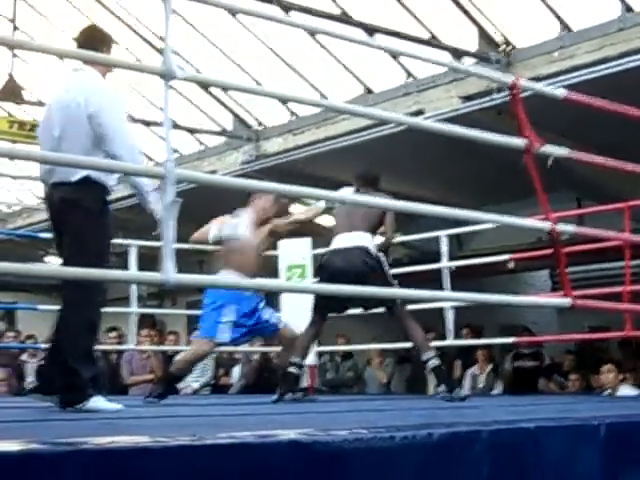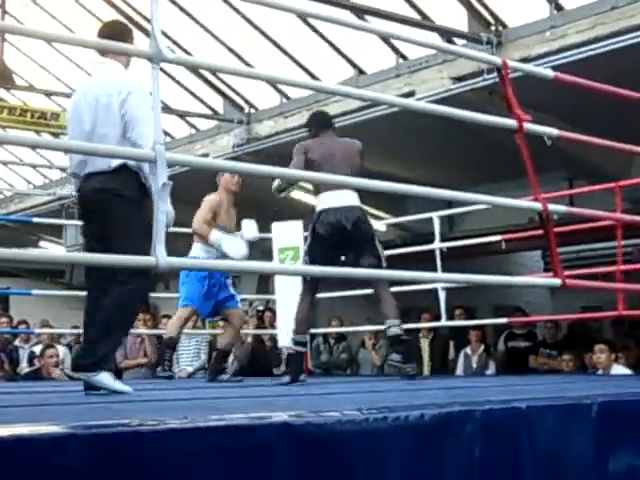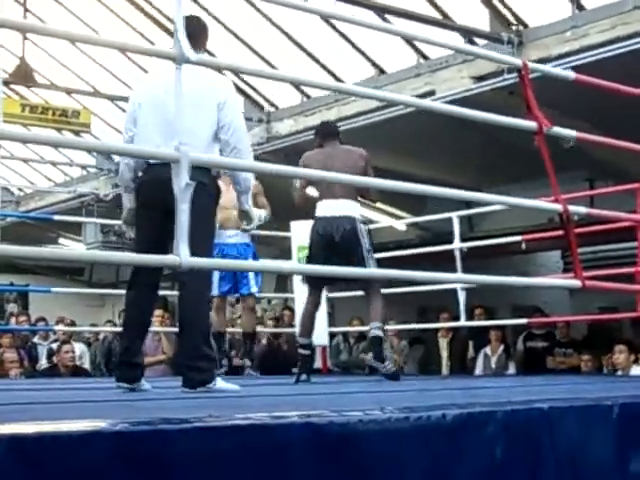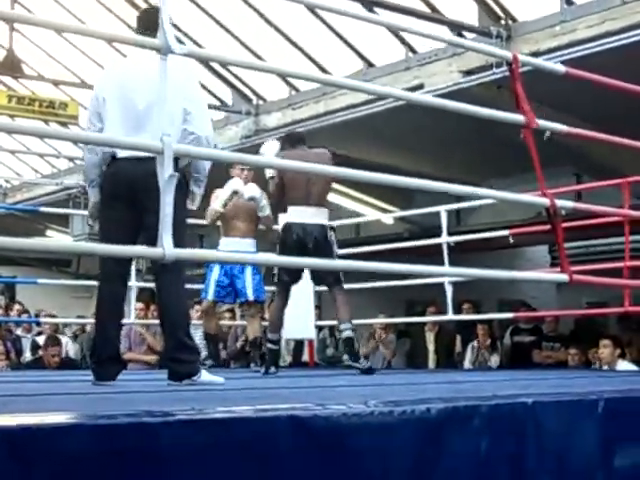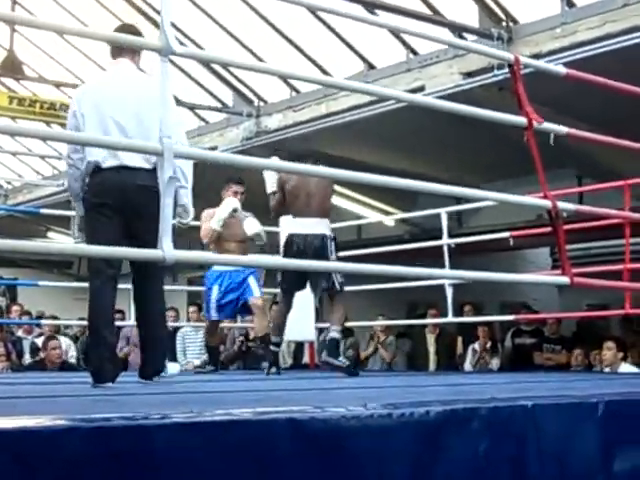
dt=0.7s
person 1, frame 1
left shoulder: (59, 95)
right shoulder: (99, 92)
left elbow: (46, 155)
right elbow: (124, 151)
right wrist: (153, 200)
left hip: (59, 195)
right hip: (86, 196)
left knee: (78, 291)
right knee: (85, 292)
left ankle: (54, 379)
right ankle: (77, 390)
person 1, frame 2
left shoulder: (81, 92)
right shoulder: (128, 84)
left elbow: (75, 154)
right elbow: (146, 143)
right wrist: (161, 196)
left hip: (90, 188)
right hip: (122, 186)
left knee: (101, 280)
right knee: (136, 277)
left ankle: (96, 370)
right ankle: (92, 359)
person 1, frame 3
left shoulder: (148, 84)
right shoulder: (216, 84)
left elbow: (128, 144)
right elbow: (236, 145)
left wrist: (129, 196)
right wrist: (244, 198)
left hip: (152, 181)
right hip: (194, 180)
left knee: (144, 274)
right knee: (194, 276)
left ankle: (129, 369)
right ankle: (198, 373)
person 1, frame 4
left shoulder: (111, 75)
right shoulder: (180, 73)
left elbow: (93, 138)
right elbow: (200, 134)
left wrist: (93, 190)
right wrist: (196, 185)
left hip: (118, 174)
right hip: (161, 173)
left knee: (113, 271)
right knee: (169, 269)
left ankle: (105, 367)
right ankle: (184, 367)
person 1, frame 5
left shoulder: (87, 91)
right shoulder: (155, 88)
left elbow: (74, 154)
right elbow: (175, 144)
left wrist: (79, 203)
right wrist: (184, 194)
left hip: (102, 186)
right hip: (145, 185)
left knee: (103, 276)
right knee: (149, 277)
left ankle: (103, 369)
right ankle: (153, 366)
person 2, frame 1
right shoulder: (386, 200)
right elbow: (389, 236)
left hip: (334, 258)
right hip: (363, 255)
left knee: (315, 324)
right knee: (406, 318)
left ankle: (286, 386)
right ankle: (443, 382)
person 2, frame 2
left shoulder: (304, 147)
right shoulder: (355, 146)
left elbow: (288, 183)
left wrist: (279, 186)
left hip: (326, 216)
right hip: (355, 213)
left knee: (309, 291)
right knee: (379, 283)
left ankle: (296, 366)
right ankle: (399, 348)
person 2, frame 3
left shoulder: (309, 158)
right shoulder: (361, 155)
left elbow: (299, 200)
right elbow: (371, 195)
left hip: (323, 224)
right hip: (350, 223)
left knee: (314, 295)
right knee: (373, 288)
left ankle: (303, 365)
right ankle: (376, 350)
person 2, frame 4
left shoulder: (282, 158)
right shoulder: (326, 156)
left elbow: (276, 199)
left wrist: (271, 170)
left hip: (293, 228)
right hip: (320, 228)
left knee: (281, 293)
right knee: (336, 289)
left ankle: (271, 359)
right ankle: (350, 351)
person 2, frame 5
left shoulder: (285, 176)
left elbow: (276, 210)
left wrist: (271, 184)
left hip: (295, 239)
right hip: (321, 238)
left knee: (285, 300)
right knee: (336, 297)
left ankle: (273, 361)
right ankle: (332, 349)
person 3, frame 1
left shoulder: (269, 229)
right shoulder: (229, 221)
left elbow: (295, 221)
right elbow: (196, 238)
right wrist: (219, 232)
left hip: (251, 297)
right hip: (225, 293)
left knee: (289, 337)
right knee: (203, 347)
right ankle: (162, 387)
person 3, frame 2
left shoulder: (231, 210)
right shoulder: (213, 200)
right elbow: (198, 226)
left wrist: (241, 236)
right wrist: (224, 241)
left hip: (217, 269)
left knee: (238, 317)
right knee: (187, 311)
left ankle: (218, 369)
right ankle: (164, 363)
person 3, frame 3
left shoulder: (253, 186)
left elbow: (267, 210)
left wrist: (258, 215)
left hip: (244, 247)
right hip: (219, 247)
left knee: (249, 302)
right knee: (219, 302)
left ankle: (248, 358)
right ankle: (221, 358)
person 3, frame 4
left shoulder: (257, 194)
right shoulder: (219, 193)
left elbow: (269, 225)
right elbow: (210, 218)
left wrist: (260, 201)
right wrist: (226, 196)
left hip: (248, 254)
right hip: (223, 254)
left knee: (251, 308)
right knee: (209, 305)
left ankle: (255, 358)
person 3, frame 5
left shoulder: (247, 218)
right shoulder: (210, 214)
left elbow: (261, 242)
right elbow: (206, 239)
left wrist: (258, 232)
right wrist: (222, 216)
left hip: (245, 271)
right hip: (219, 273)
left knee: (259, 305)
right knee: (212, 323)
right ankle: (213, 362)
